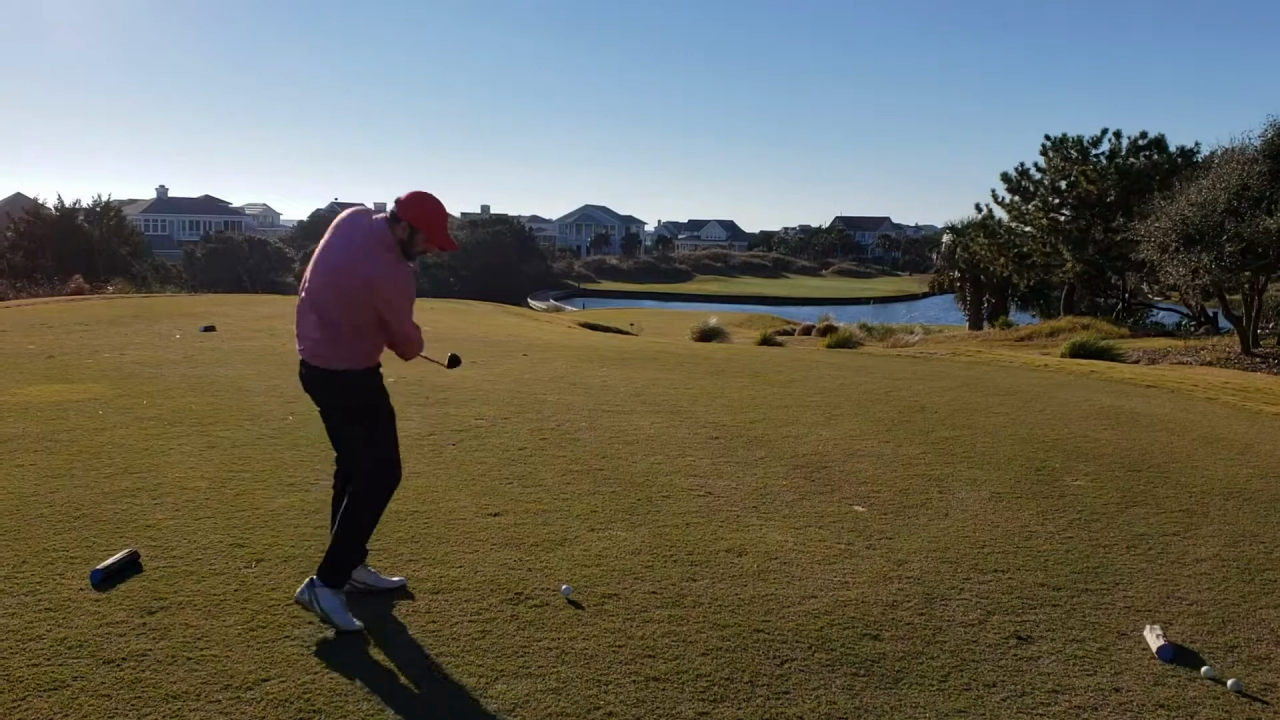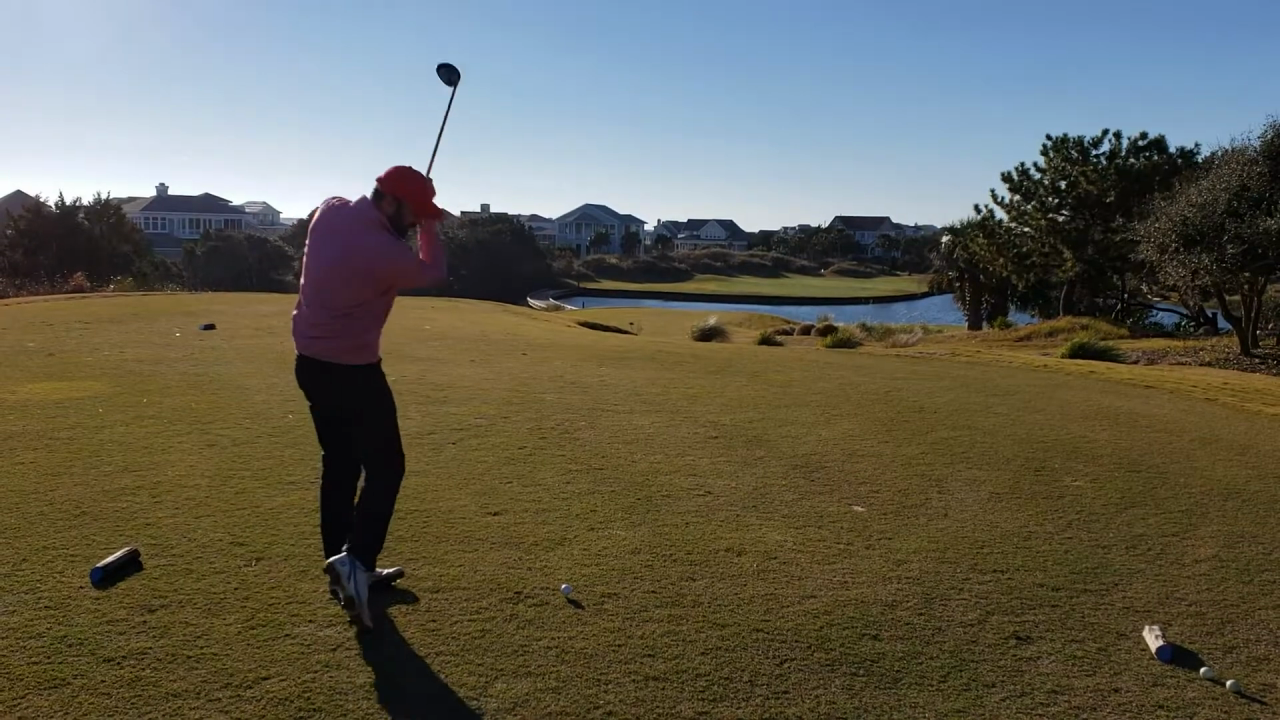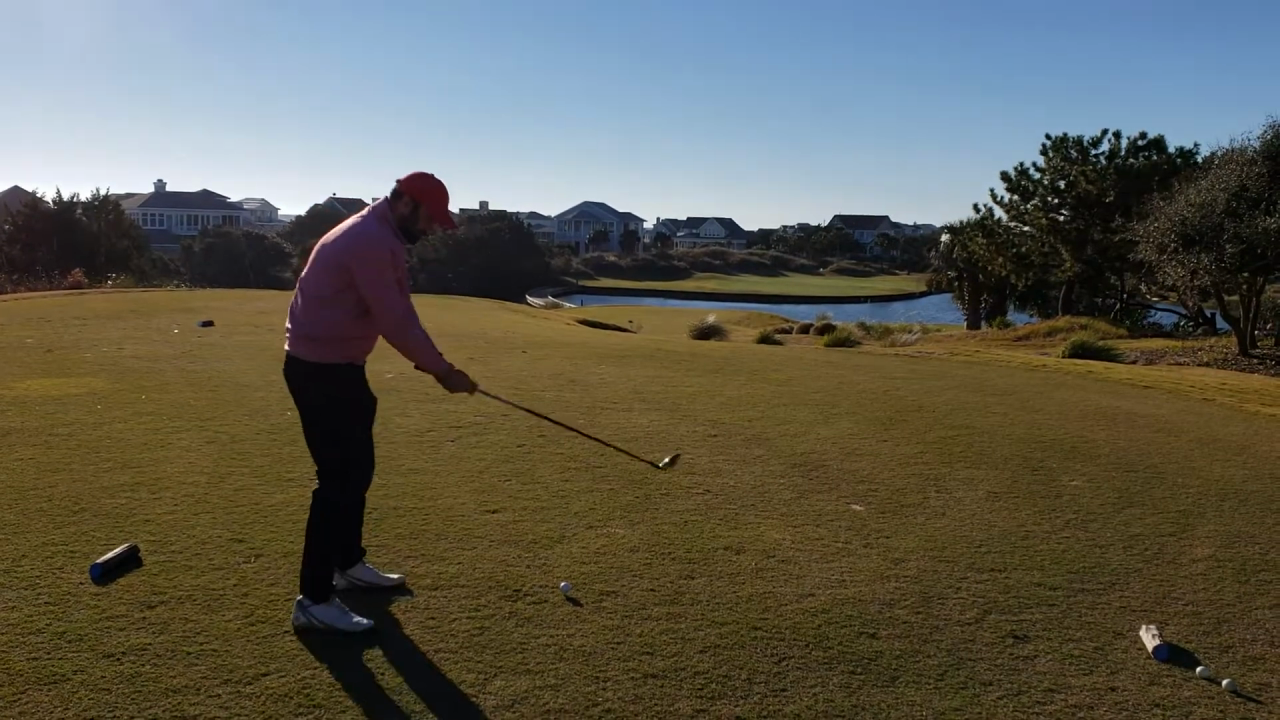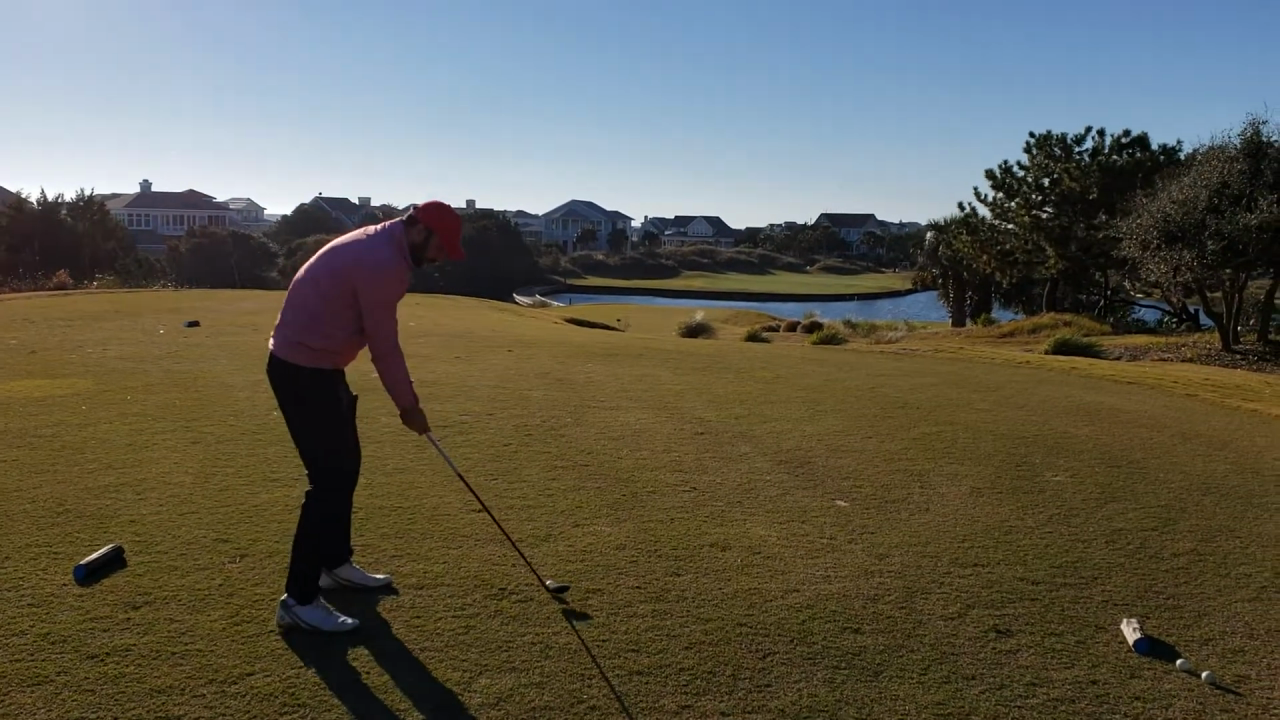
dt=0.7s
person 1, frame 1
left shoulder: (352, 219)
right shoulder: (396, 276)
right elbow: (407, 343)
right wrist: (410, 348)
left hip: (315, 366)
right hip: (352, 375)
left knee: (354, 464)
right knee: (381, 473)
left ankle: (346, 568)
right ankle: (323, 583)
person 1, frame 2
left shoulder: (329, 213)
right shoulder: (390, 255)
right elbow: (434, 271)
left wrist: (400, 187)
right wrist: (428, 226)
left hip: (311, 361)
right hip: (354, 371)
left knee: (339, 464)
right knee: (385, 467)
left ankle: (344, 564)
right ankle: (355, 559)
person 1, frame 3
left shoulder: (380, 237)
right shoulder: (369, 241)
left elbow: (402, 314)
right elbow: (393, 323)
left wrist: (439, 364)
right wrist: (441, 369)
left hip: (337, 364)
right hip: (320, 368)
left knee: (356, 469)
right knee: (339, 477)
left ankle: (347, 563)
right ankle: (313, 599)
person 1, frame 4
left shoulder: (379, 248)
right shoulder: (381, 263)
left elbow: (381, 341)
right elbow: (384, 345)
left wrist: (405, 394)
right wrist: (409, 405)
left hip: (314, 363)
right hip: (302, 368)
left knee: (344, 465)
right knee: (331, 476)
left ankle: (334, 563)
right ankle: (299, 599)
